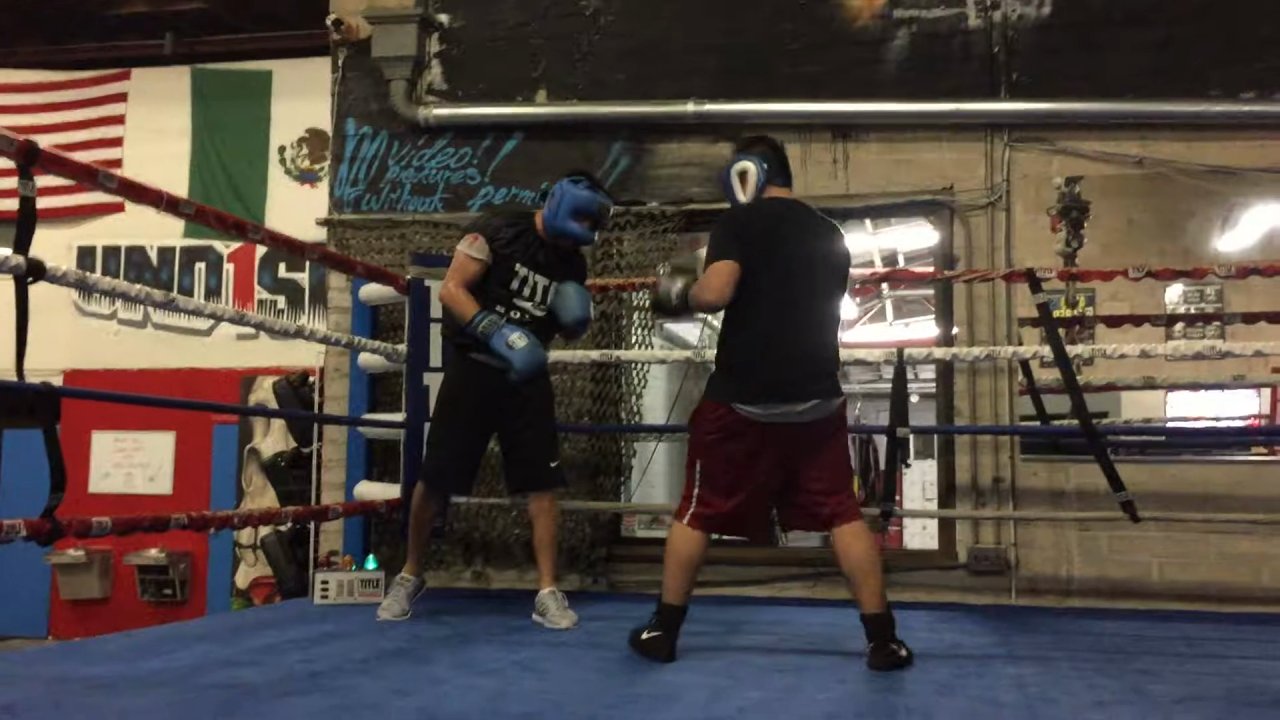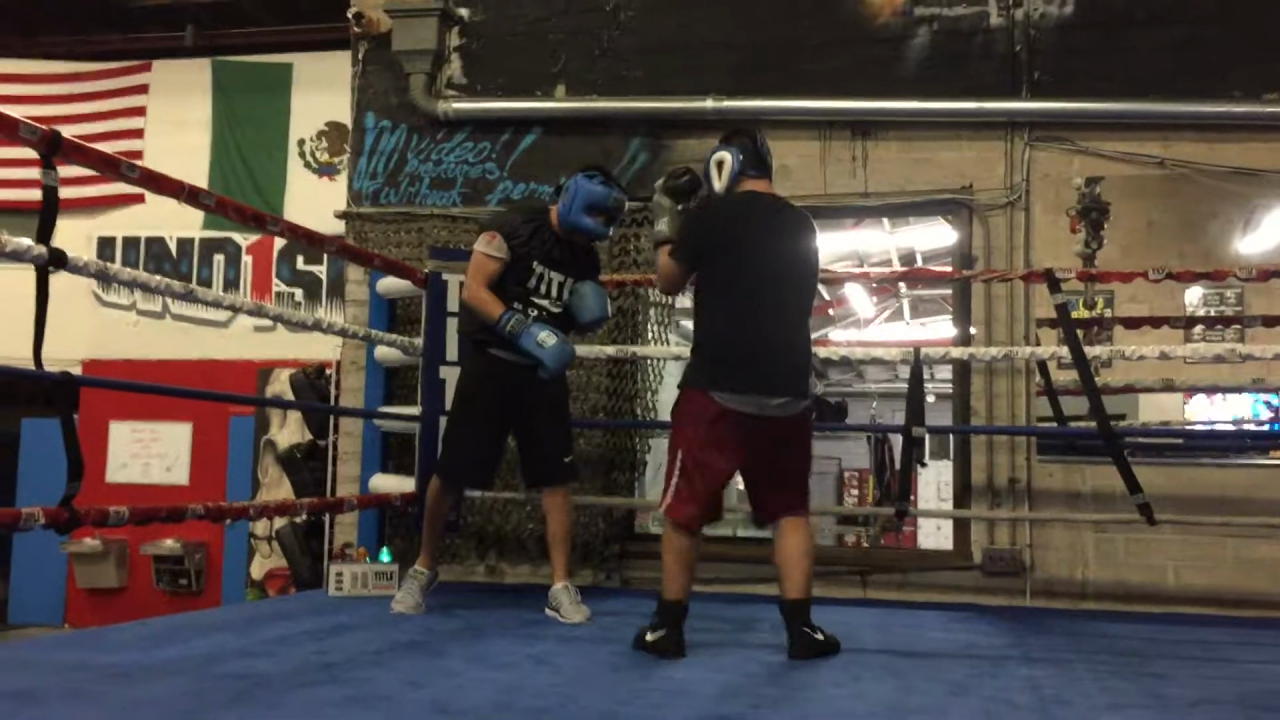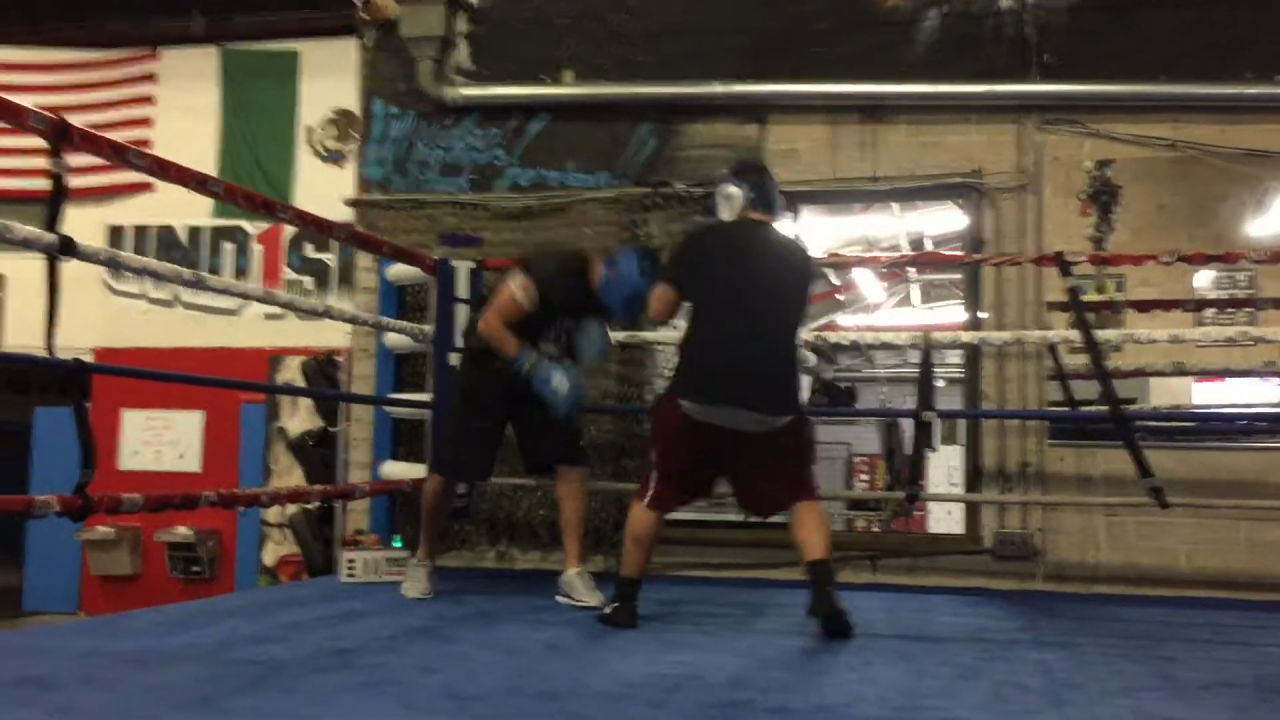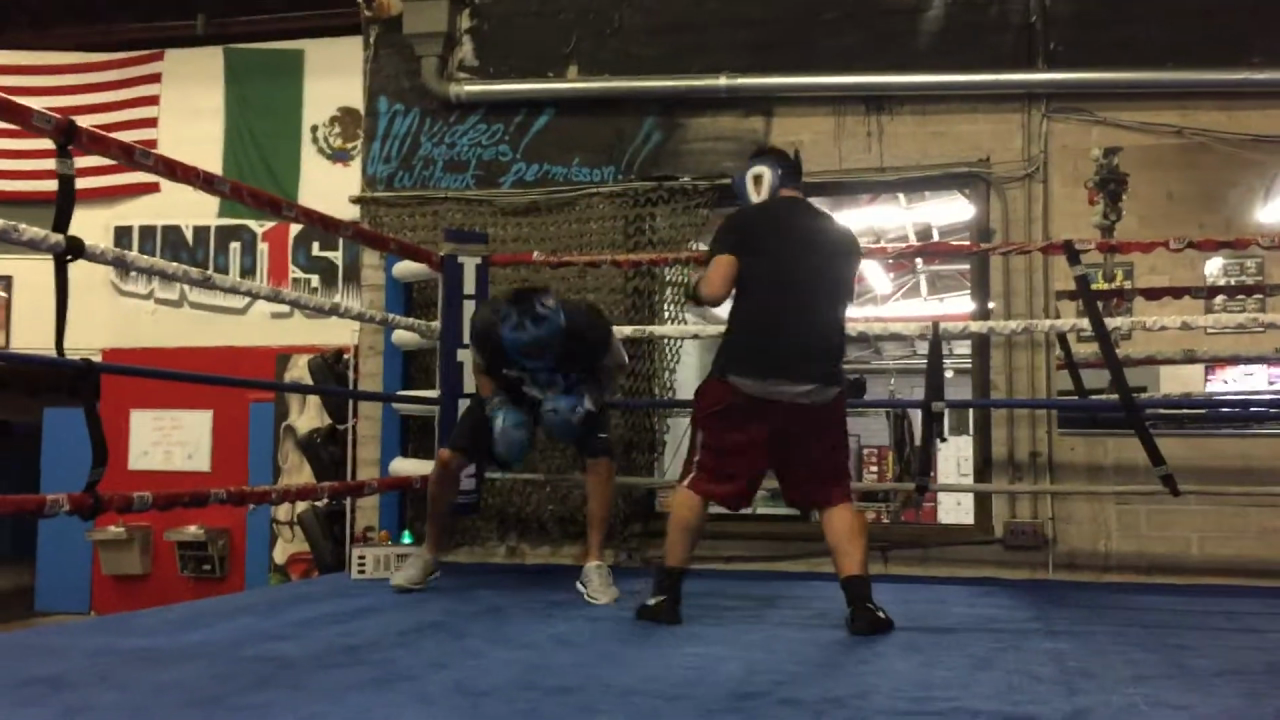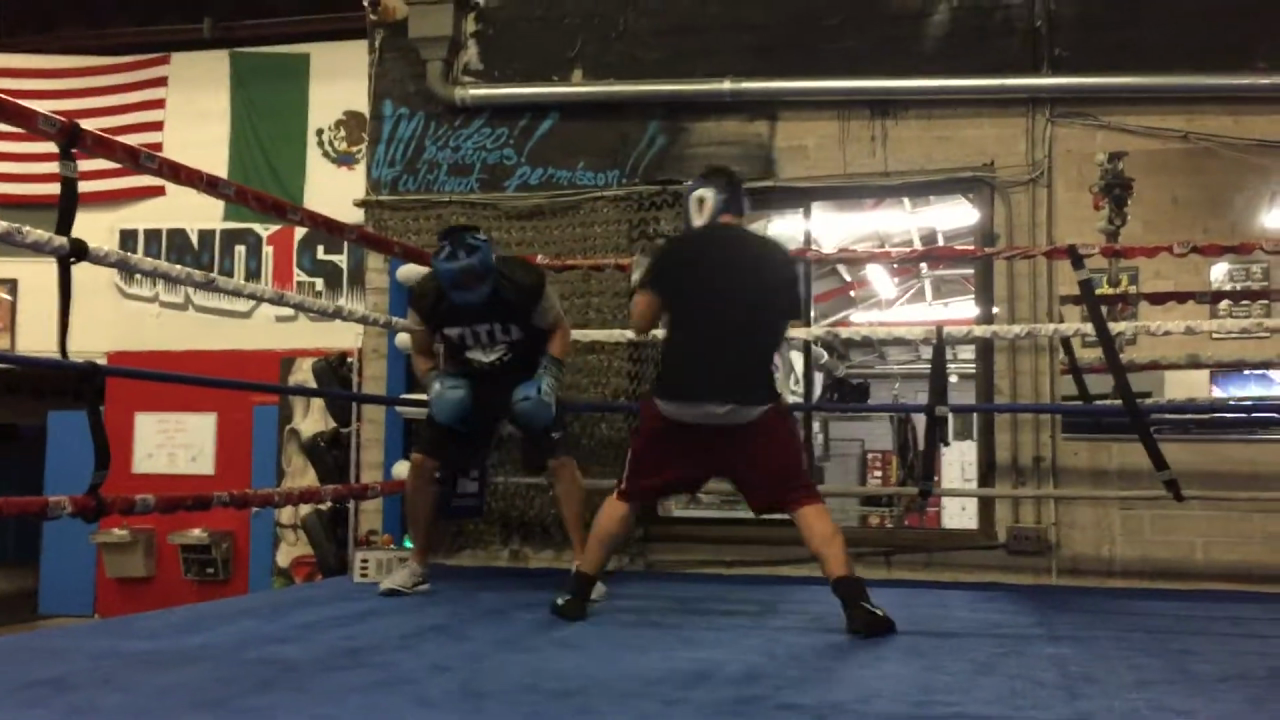
dt=0.4s
person 1, frame 1
left shoulder: (739, 222)
right shoulder: (829, 234)
left elbow: (715, 292)
left wrist: (678, 291)
left hip: (740, 399)
right hip: (816, 398)
left knee: (694, 513)
right knee: (843, 514)
left ankle: (663, 629)
right ankle: (882, 638)
person 1, frame 2
left shoulder: (710, 214)
right shoulder: (801, 225)
left elbow: (668, 281)
left wrist: (666, 222)
left hip: (717, 389)
right hip: (787, 391)
left knee: (684, 508)
right knee: (791, 509)
left ankle: (668, 626)
right ankle: (799, 625)
person 1, frame 3
left shoulder: (701, 241)
right shoulder: (798, 258)
left elbow: (657, 312)
left wrist: (684, 281)
left hip: (696, 397)
right hip: (772, 405)
left knee: (654, 497)
right knee: (801, 498)
left ankle: (623, 600)
right ankle: (823, 592)
person 1, frame 4
left shoulder: (745, 221)
right shoulder: (840, 236)
left elbow: (711, 291)
left wrist: (701, 285)
left hip: (743, 377)
right hip: (817, 383)
left knee: (698, 481)
right knee: (834, 496)
left ankle: (666, 592)
right ankle: (862, 602)
person 1, frame 5
left shoulder: (681, 248)
right shoulder: (779, 258)
left elbow: (640, 322)
right elbow: (784, 323)
left wrist: (643, 281)
left hip: (676, 401)
right hip: (751, 404)
left knee: (628, 495)
right knee: (802, 498)
left ankle: (577, 593)
right ankle: (857, 603)
person 2, frame 1
left shoulder: (572, 262)
right shoulder: (496, 232)
left elbow: (569, 333)
right elbow: (451, 290)
left wrist: (575, 318)
right wrist: (497, 332)
left hip: (527, 376)
right hip: (474, 367)
left knee: (543, 484)
right knee: (435, 478)
left ankle: (547, 592)
right ankle: (410, 575)
person 2, frame 2
left shoulder: (586, 258)
right shoulder: (513, 228)
left elbow: (582, 322)
right elbow: (473, 291)
left wrist: (590, 314)
right wrist: (525, 331)
left hip: (544, 373)
right hip: (491, 363)
left knee: (557, 480)
right knee: (451, 473)
left ankle: (561, 587)
right ankle: (423, 569)
person 2, frame 3
left shoulder: (598, 296)
right shoulder: (546, 274)
right elbow: (489, 324)
left wrist: (589, 346)
right wrist: (538, 370)
left hip: (543, 379)
right hip: (489, 368)
left knee: (571, 465)
right knee: (449, 471)
left ankle: (573, 574)
right ankle: (423, 560)
person 2, frame 4
left shoulder: (590, 328)
right shoulder: (488, 326)
left elbow: (613, 369)
right elbow: (482, 372)
left wrist: (583, 399)
right wrist: (499, 410)
left hip: (572, 396)
right hip: (511, 392)
left knee: (601, 463)
right knee: (448, 460)
left ankle: (594, 567)
right ankle: (428, 554)
person 2, frame 5
left shoulder: (524, 281)
right shoulder: (427, 297)
left elbow: (559, 329)
right elbow: (421, 353)
left wrist: (548, 377)
right wrist: (436, 384)
left hip: (525, 379)
right hip: (468, 386)
left knee: (560, 461)
right knee: (422, 463)
right ankle: (417, 566)
